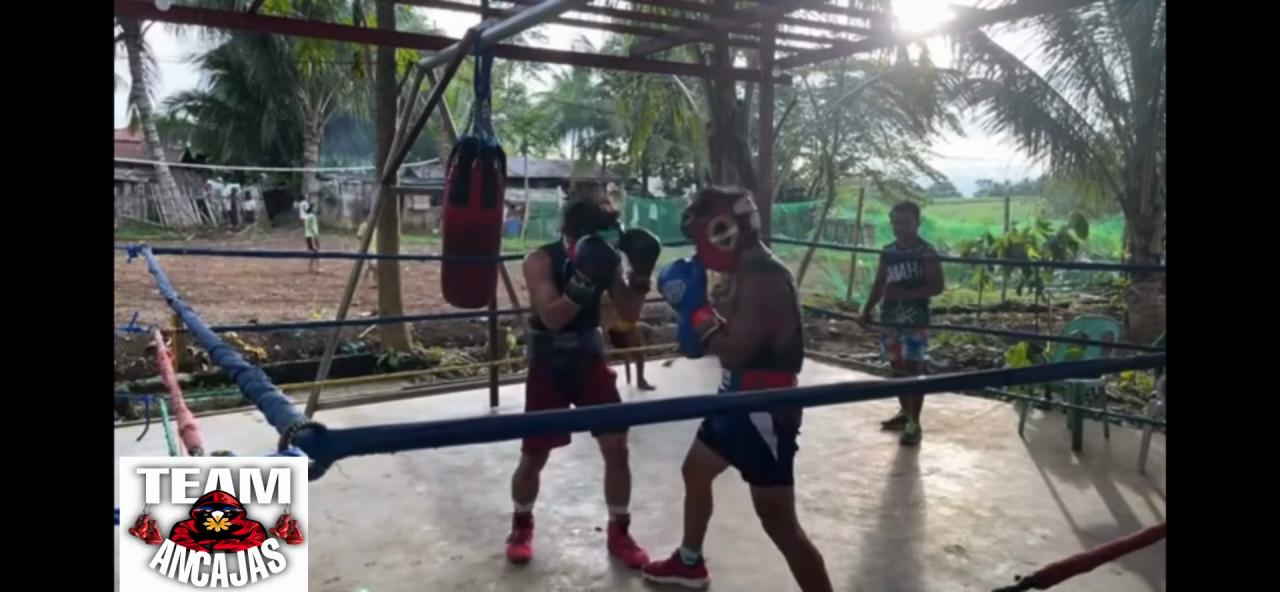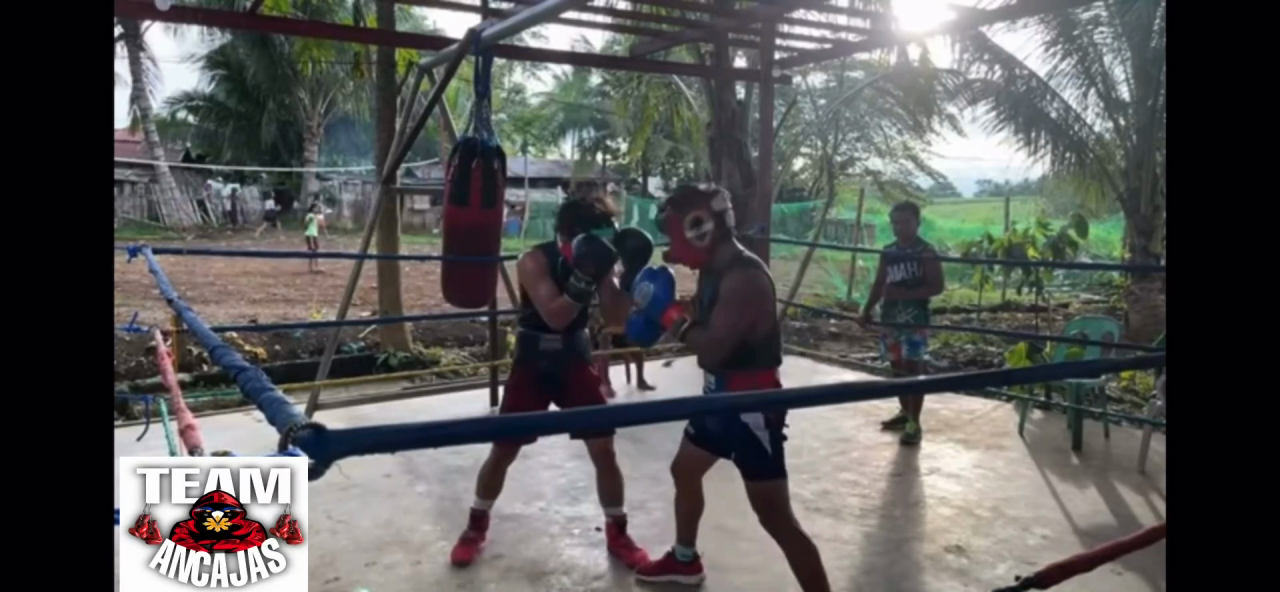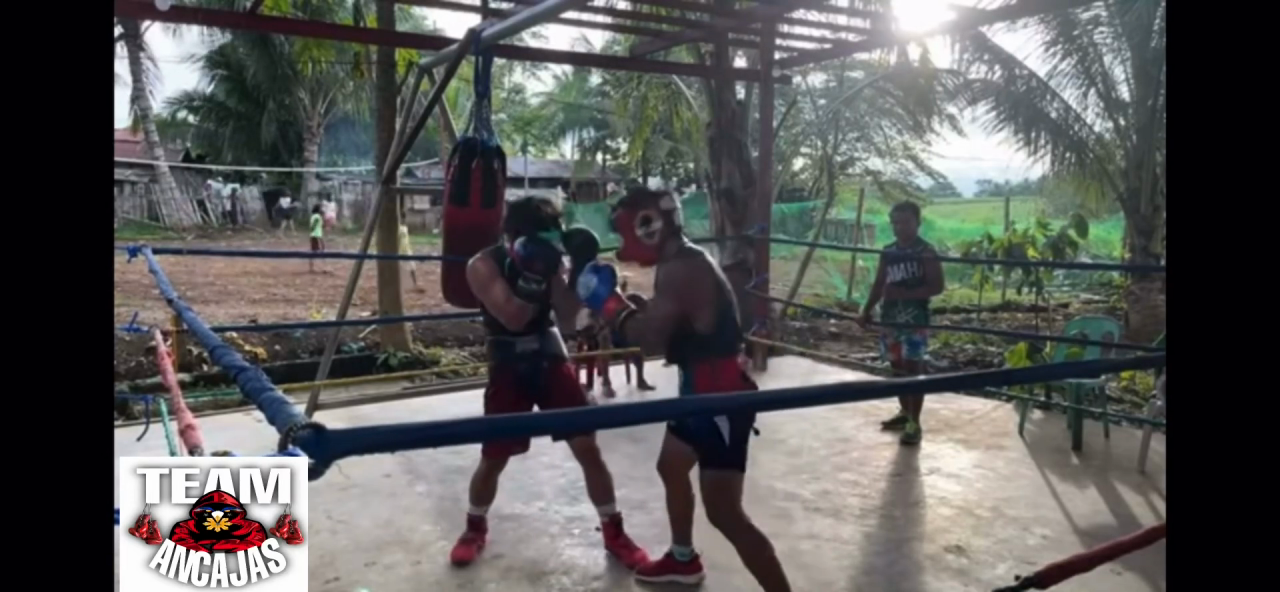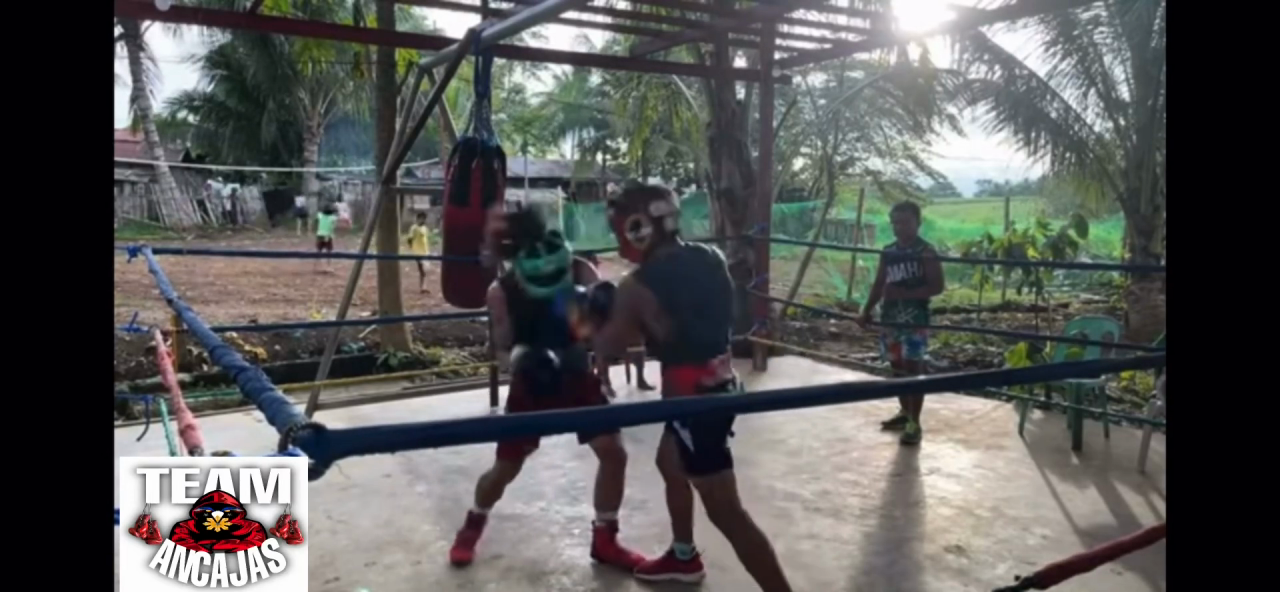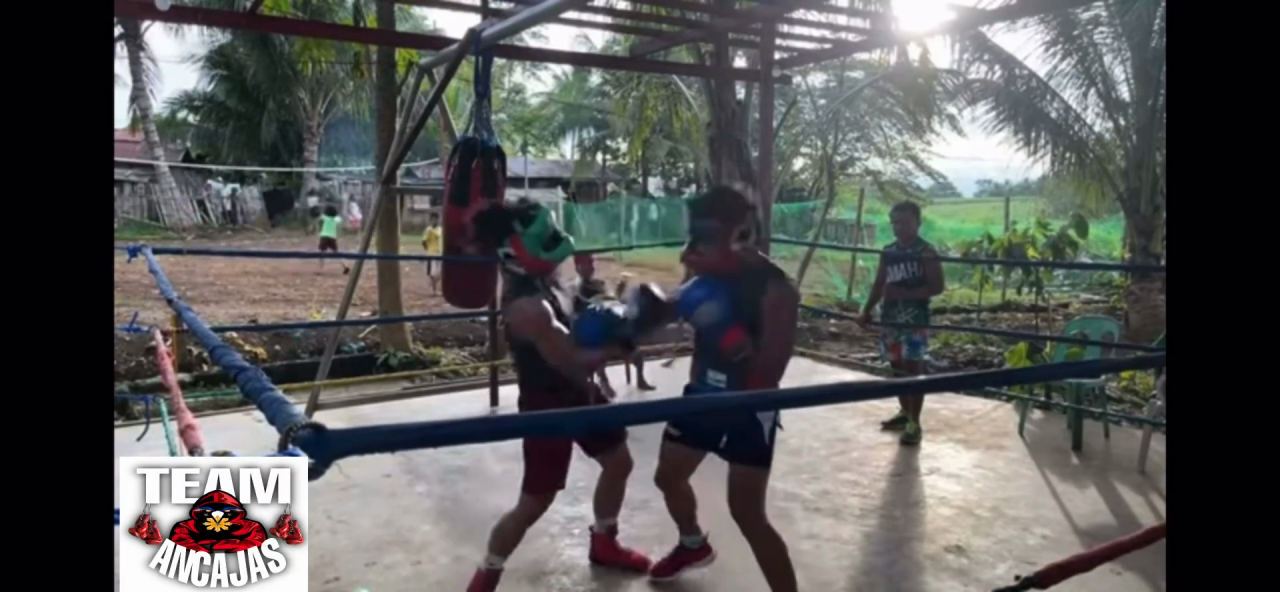
dt=0.4s
person 1, frame 1
left shoulder: (765, 280)
right shoulder: (745, 272)
left elbow: (735, 352)
right elbow: (730, 332)
left wrist: (694, 310)
right wrist: (701, 307)
left hip: (766, 410)
right hip: (737, 399)
left knee: (778, 522)
right knee: (695, 473)
person 1, frame 2
left shoulder: (743, 277)
right shoulder: (715, 269)
left elbow: (713, 348)
right elbow: (704, 325)
left wrist: (667, 313)
right wrist: (670, 316)
left hip: (751, 407)
right hip: (720, 399)
left knee: (776, 518)
right knee: (684, 471)
person 1, frame 3
left shoulder: (680, 268)
right shoulder: (692, 261)
left elbow: (650, 337)
left wrist: (608, 299)
right wrist: (634, 315)
left hip: (723, 396)
right hip: (705, 392)
left knee: (724, 514)
right knee: (672, 468)
right ankle: (684, 558)
person 1, frame 4
left shoulder: (639, 285)
right shoulder: (707, 257)
left elbow: (608, 348)
right elbow: (724, 308)
left hip: (691, 396)
right hip: (717, 385)
left knee: (726, 513)
right knee: (670, 465)
right ankle: (683, 556)
person 1, frame 5
left shoulder: (776, 290)
right shoulder: (707, 267)
left elbow: (769, 374)
right elbow: (673, 307)
left wrist: (724, 329)
left hip: (750, 407)
right hip: (704, 391)
left knee: (747, 514)
right knee: (668, 476)
right ankle: (692, 543)
person 2, frame 1
left shoulder: (605, 260)
right shoulder: (541, 262)
left elbow: (629, 313)
right elbow: (552, 317)
left wrist: (641, 272)
right wrist: (585, 281)
left hip: (589, 361)
right hip: (548, 365)
left knee: (616, 448)
right knee: (534, 455)
left ankle: (618, 531)
right ankle: (522, 525)
person 2, frame 2
left shoulder: (596, 259)
right shoulder: (534, 261)
left elbow: (617, 315)
right elbow: (554, 316)
left wrist: (631, 270)
right wrist: (583, 277)
left hip: (576, 363)
right hip: (532, 366)
left knee: (604, 451)
right knee: (502, 453)
left ankle: (617, 533)
right ankle: (476, 527)
person 2, frame 3
left shoulder: (549, 258)
right shoulder: (483, 266)
left elbow: (567, 317)
right elbow: (513, 319)
right wrist: (532, 276)
left hip: (553, 362)
right hip: (509, 371)
left knee: (588, 449)
right knee: (492, 460)
left ankle: (614, 532)
right ankle: (475, 529)
person 2, frame 4
left shoulder: (575, 271)
right shoulder: (502, 292)
right elbow: (504, 349)
right wrist: (519, 358)
left hip: (577, 374)
right hip: (534, 382)
left knee: (613, 454)
right knee: (507, 467)
left ankle: (604, 539)
right ankle: (473, 526)
person 2, frame 5
left shoulder: (531, 275)
right shoulder: (526, 305)
right elbow: (579, 362)
left hip: (576, 390)
right hip: (545, 401)
left knee: (619, 463)
right knee: (536, 500)
left ankle: (604, 541)
person 3, frame 1
left shoulder: (926, 252)
right shoulder: (888, 252)
left elbow: (937, 286)
right elbow: (879, 284)
left wrist: (905, 293)
right wrist: (867, 310)
left hip: (915, 318)
right hip: (890, 316)
left knee: (914, 368)
right knee: (897, 367)
left ankle: (914, 422)
right ankle: (904, 412)
person 3, frame 2
left shoulder: (926, 252)
right shoulder: (888, 252)
left elbow: (937, 286)
right elbow: (879, 284)
left wrist: (905, 293)
right wrist: (866, 310)
left hip: (914, 317)
right hip: (890, 316)
left knee: (914, 368)
right knee: (897, 367)
left ankle: (914, 423)
right ankle: (904, 412)
person 3, frame 3
left shoulder: (926, 252)
right shoulder: (888, 252)
left elbow: (937, 286)
right elbow: (879, 284)
left wrist: (904, 293)
right wrist: (867, 310)
left hip: (915, 318)
right hip: (890, 316)
left knee: (914, 368)
right knee: (897, 367)
left ankle: (914, 423)
right ankle: (904, 412)
person 3, frame 4
left shoulder: (926, 252)
right shoulder: (888, 252)
left elbow: (937, 286)
right elbow: (879, 284)
left wrist: (904, 293)
right wrist: (867, 311)
left hip: (915, 318)
right hip: (890, 316)
left knee: (914, 368)
right knee: (897, 367)
left ankle: (914, 423)
right ankle: (905, 412)
person 3, frame 5
left shoulder: (926, 252)
right shoulder: (888, 252)
left elbow: (937, 286)
right elbow: (879, 284)
left wrist: (904, 293)
right wrist: (867, 311)
left hip: (915, 318)
right hip: (890, 316)
left knee: (914, 368)
right knee: (897, 367)
left ankle: (914, 423)
right ankle: (904, 412)
